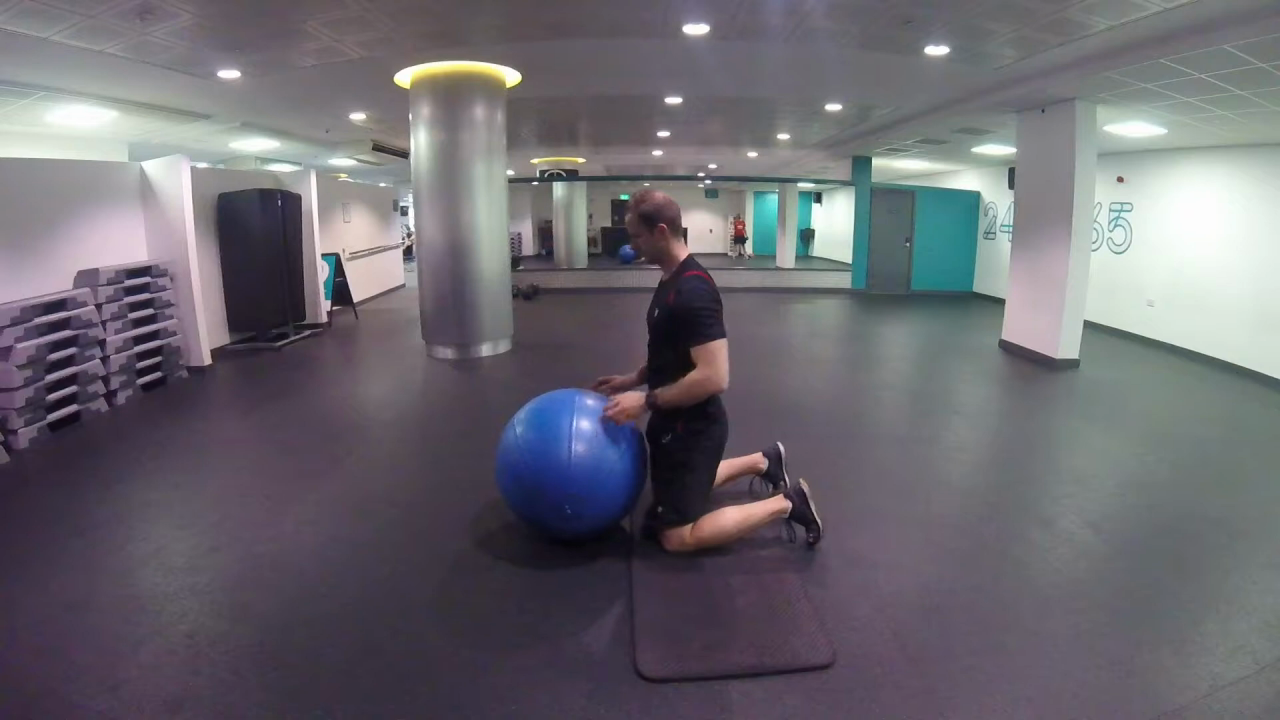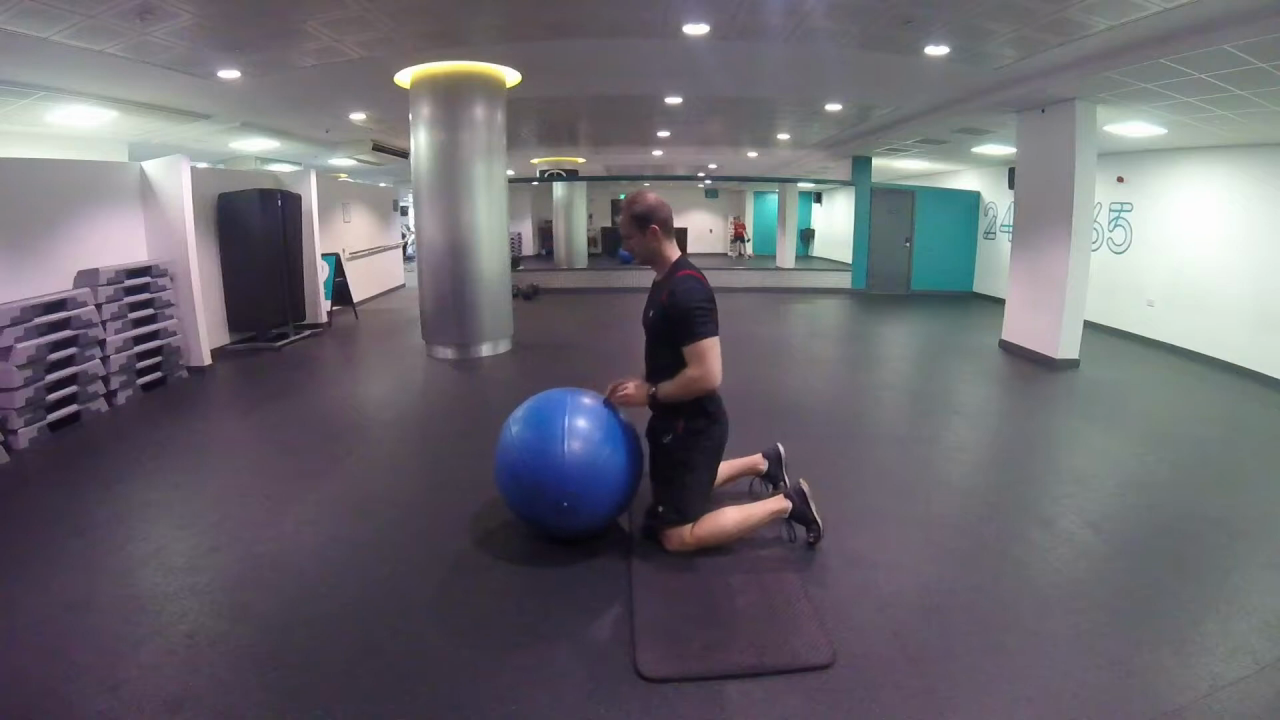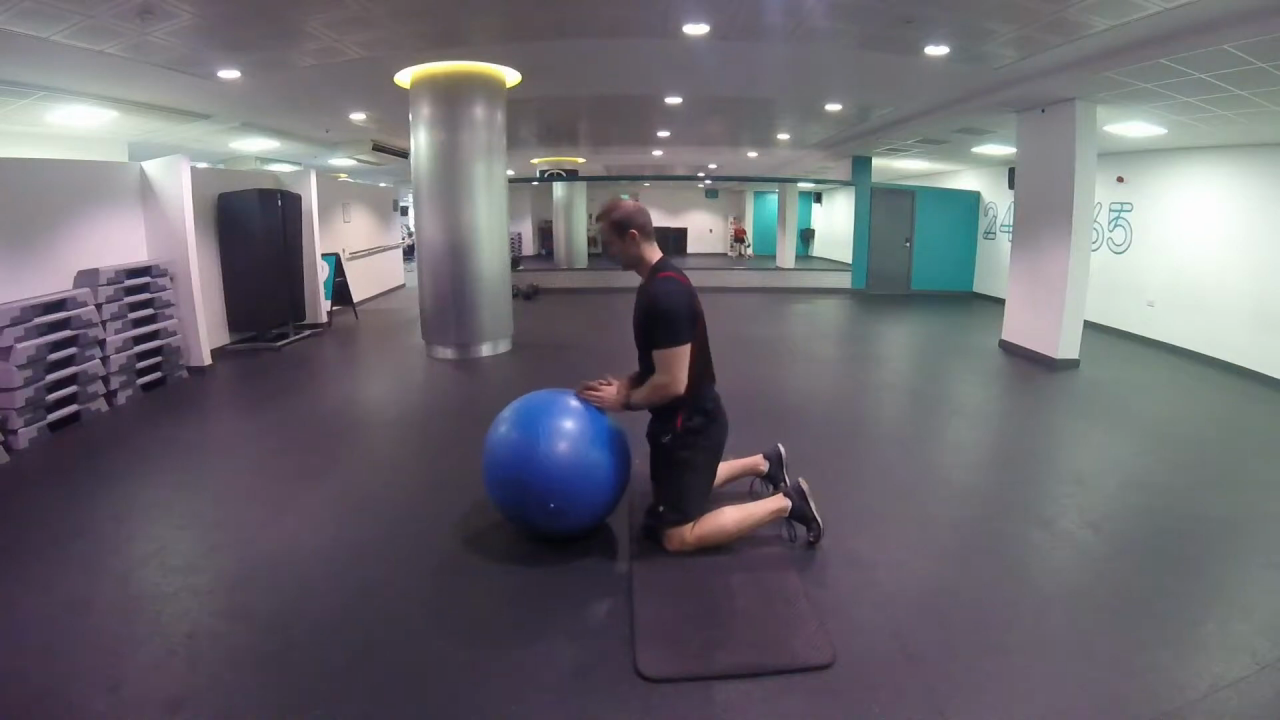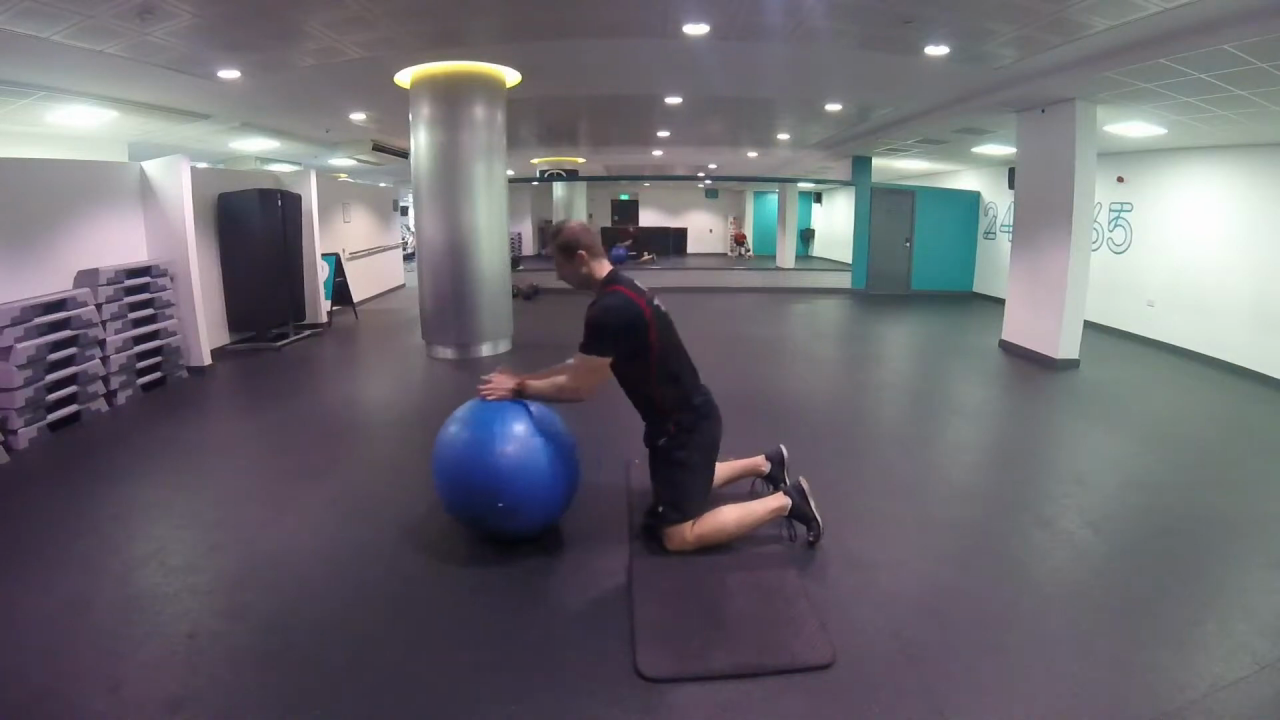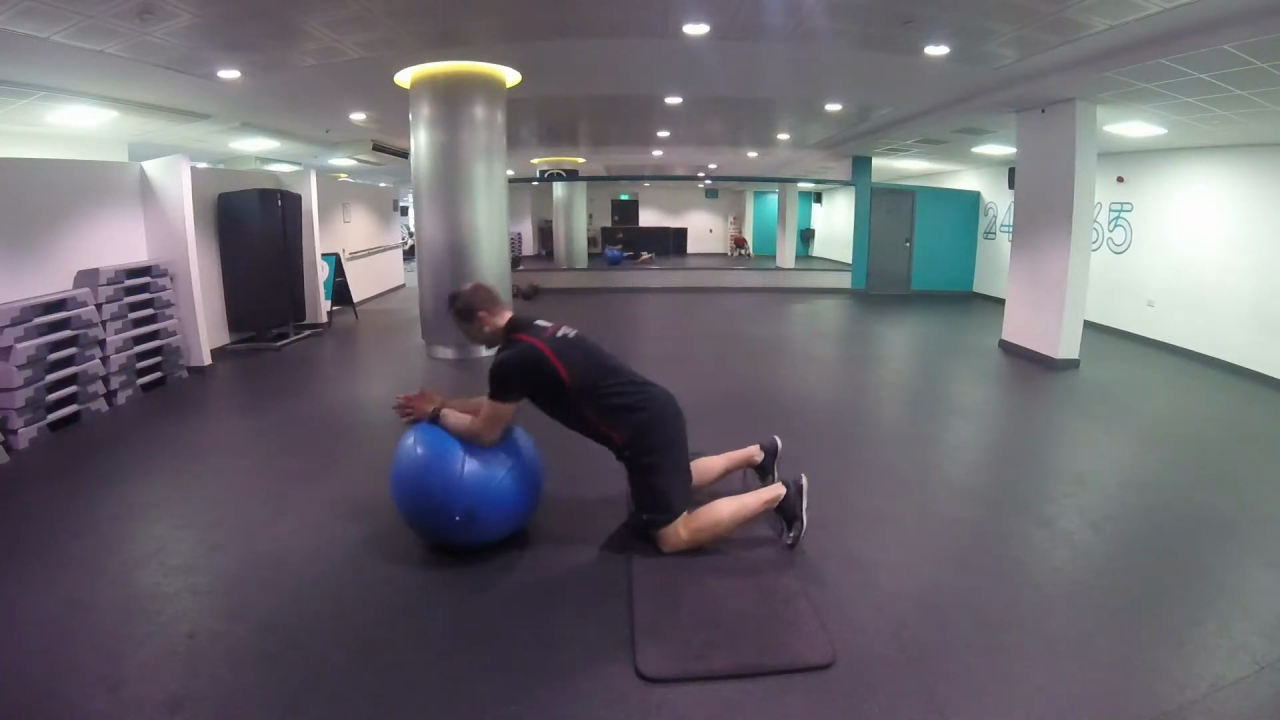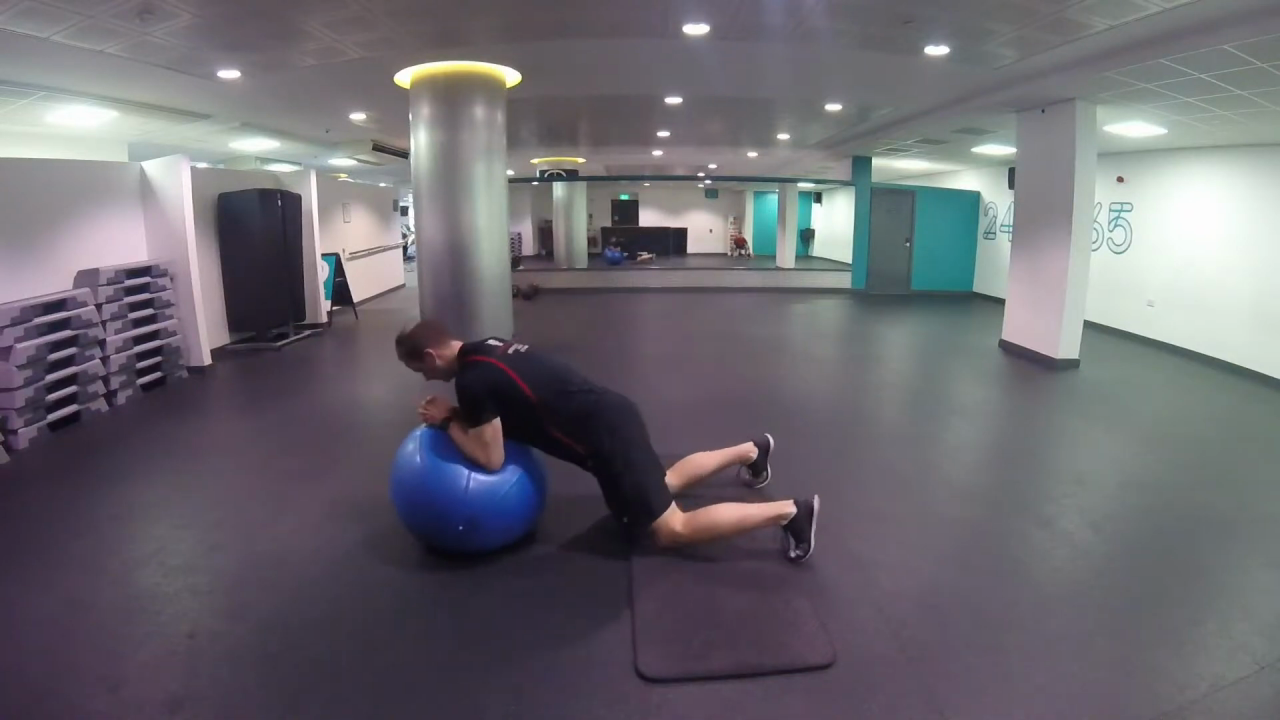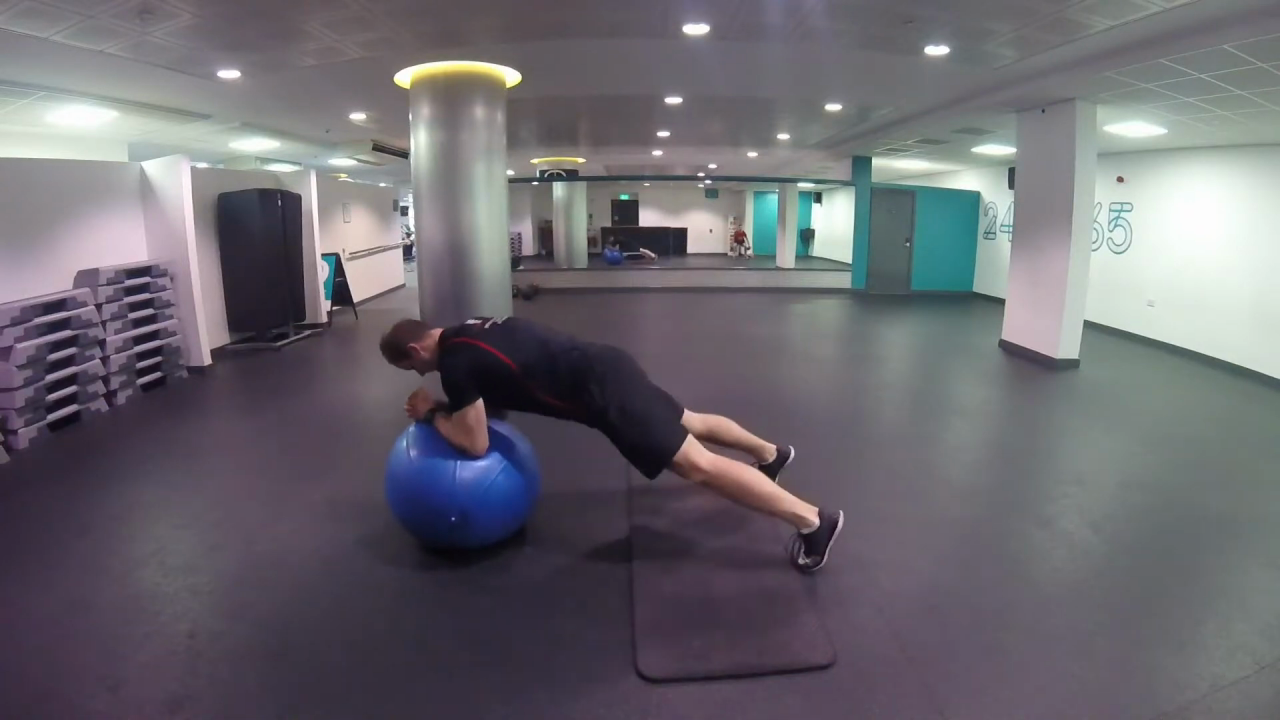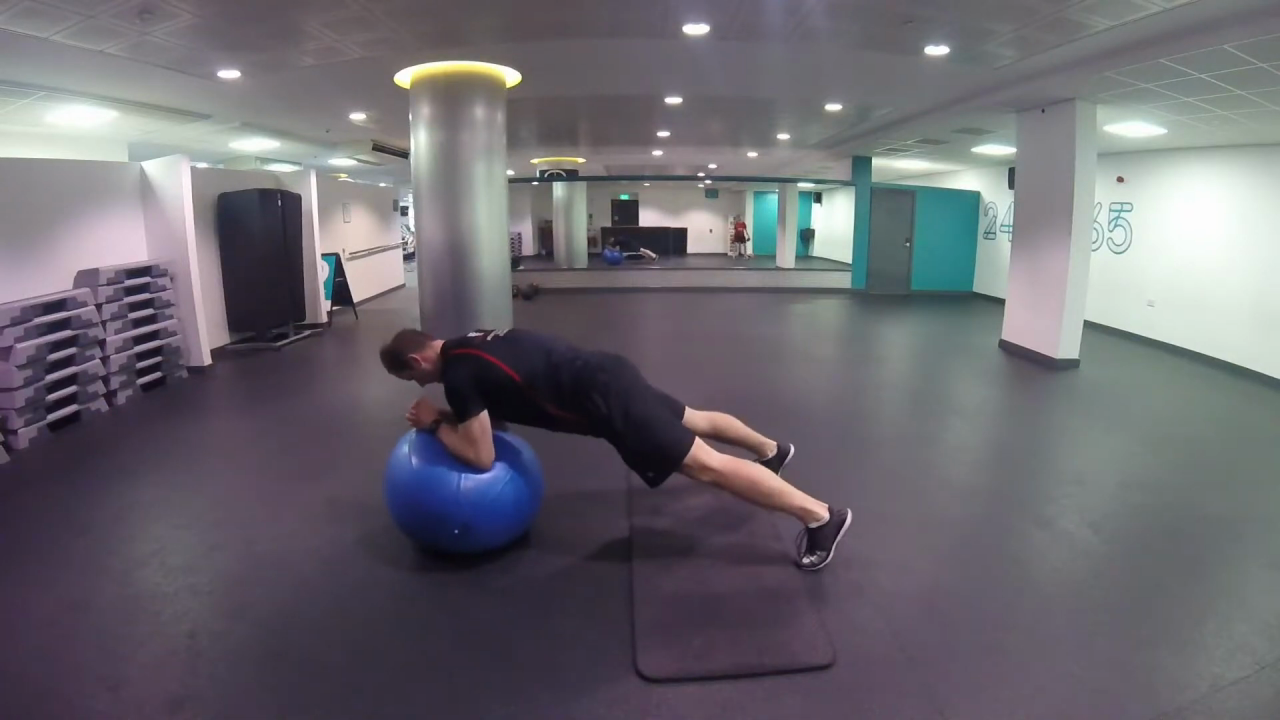
dt=0.4s
person 1, frame 1
left shoulder: (691, 292)
right shoulder: (673, 280)
left elbow: (713, 377)
left wrist: (645, 402)
right wrist: (631, 379)
left hip: (691, 426)
right hip: (679, 420)
left knee: (676, 535)
left ankle: (785, 503)
right ankle: (762, 462)
person 1, frame 2
left shoulder: (685, 292)
right shoulder: (667, 280)
left elbow: (706, 376)
left wrist: (647, 393)
right wrist: (644, 384)
left hip: (690, 425)
right hip: (677, 419)
left knee: (676, 535)
left ankle: (785, 504)
right ankle: (763, 463)
person 1, frame 3
left shoulder: (664, 295)
right shoulder: (661, 281)
left elbow: (672, 383)
left wrist: (624, 400)
right wrist: (627, 384)
left hip: (690, 423)
right hip: (685, 417)
left knee: (677, 536)
left ankle: (784, 503)
right ankle: (763, 464)
person 1, frame 4
left shoulder: (610, 309)
right shoulder: (621, 292)
left elbow: (579, 387)
right elbow: (584, 365)
left wrist: (519, 388)
right wrist: (527, 379)
left hip: (685, 424)
right hip: (684, 414)
left knee: (678, 535)
right knee: (678, 484)
left ankle: (785, 501)
right ankle: (765, 464)
person 1, frame 5
left shoulder: (516, 358)
right shoulder: (536, 331)
left elbow: (487, 432)
right elbow: (500, 404)
left wrist: (435, 413)
right wrist: (445, 403)
left hip: (645, 430)
right hip: (654, 411)
left knee: (674, 536)
right knee: (672, 485)
left ankle: (778, 494)
right ankle: (757, 454)
person 1, frame 6
left shoulder: (472, 379)
right shoulder: (487, 349)
left elbow: (490, 457)
right elbow: (498, 415)
left wrist: (447, 422)
right wrist: (456, 413)
left hip: (605, 435)
right hip: (611, 416)
left knee: (672, 529)
right knee: (667, 483)
left ankle: (790, 511)
right ankle: (751, 450)
person 1, frame 7
left shoulder: (455, 363)
right shoulder: (470, 333)
left elbow: (476, 443)
right elbow: (493, 395)
left wrist: (432, 414)
right wrist: (449, 407)
left hip: (601, 389)
right hip: (607, 365)
left knee: (698, 465)
right knee: (693, 424)
left ankle: (812, 521)
right ankle: (771, 454)
person 1, frame 8
left shoulder: (458, 373)
right shoulder: (472, 345)
left elbow: (481, 455)
right elbow: (492, 407)
left wrist: (434, 424)
right wrist: (449, 416)
left hip: (605, 400)
right hip: (609, 373)
left knee: (706, 465)
right knee: (696, 422)
left ankle: (821, 517)
right ankle: (772, 450)
